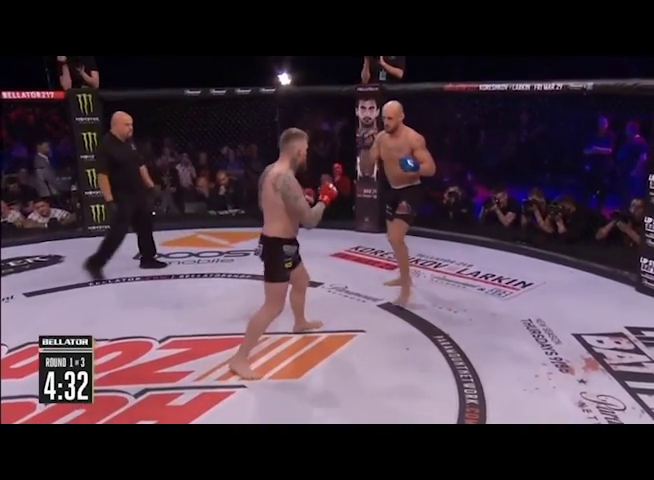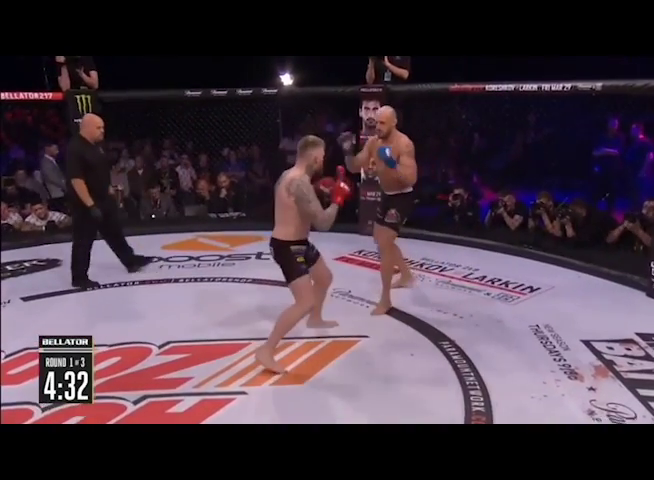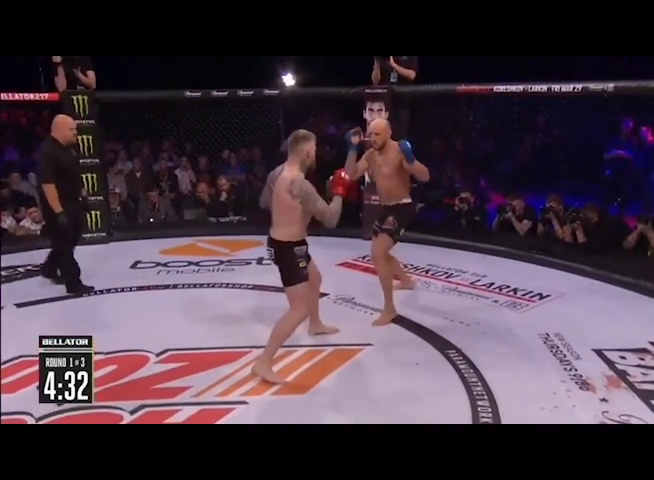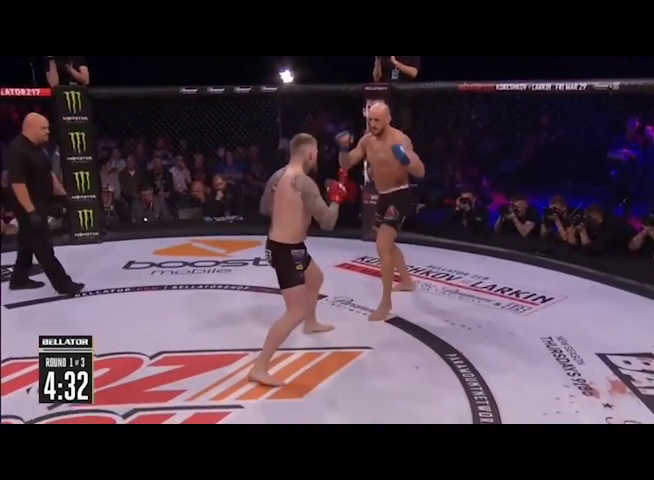
dt=0.3s
person 1, frame 1
left shoulder: (271, 171)
right shoulder: (285, 179)
right elbow: (310, 221)
left wrist: (301, 197)
right wrist: (324, 199)
left hip: (283, 242)
right hip: (278, 246)
left knee: (301, 282)
right knee: (273, 306)
left ankle: (300, 323)
right ankle: (239, 359)
person 1, frame 2
left shoulder: (291, 175)
right shoulder: (300, 184)
right elbow: (323, 223)
left wrist: (318, 190)
right wrist: (337, 200)
left hip: (297, 244)
right hip: (288, 248)
left knee: (325, 277)
right knee: (305, 302)
left ankle: (315, 319)
right ankle: (267, 350)
person 1, frame 3
left shoulder: (277, 173)
right shoulder: (300, 185)
left elbow: (264, 203)
right elbow: (330, 219)
right wrist: (339, 192)
left hip: (279, 242)
right hip: (288, 248)
left knee: (314, 281)
right knee: (299, 310)
left ankle: (315, 325)
right ankle: (263, 365)
person 1, frame 4
left shoulder: (278, 176)
right shoulder: (304, 182)
left elbow: (265, 209)
right elbow: (327, 222)
right wrist: (336, 199)
left hip: (281, 244)
right hip: (286, 251)
left knee: (316, 278)
right knee: (296, 312)
left ankle: (311, 323)
right ankle: (259, 368)
person 2, frame 1
left shoulder: (414, 139)
right shoulder: (381, 137)
left elbow: (431, 169)
right elbow: (367, 165)
left wrist: (416, 168)
left hip: (410, 191)
right hip: (393, 191)
left knee: (395, 239)
right knee: (393, 237)
left ankle: (406, 289)
right ankle: (404, 277)
person 2, frame 2
left shoulder: (404, 144)
right shoulder: (373, 142)
left elbow: (411, 178)
right elbow: (354, 167)
left wrist: (393, 165)
right wrist: (347, 152)
left hip: (402, 198)
right hip: (387, 196)
left knee: (383, 246)
right knee: (383, 240)
left ankle: (385, 299)
right ankle: (405, 276)
person 2, frame 3
left shoulder: (399, 152)
right shoulder: (370, 154)
left elbow: (425, 176)
right elbow: (350, 176)
left wrist: (411, 160)
right wrist: (352, 149)
left hip: (401, 209)
right hip: (386, 208)
left knee: (377, 254)
right knee: (381, 252)
left ankle: (389, 309)
right ankle: (406, 281)
person 2, frame 4
left shoulder: (400, 140)
right shoulder: (367, 140)
left elbow: (420, 172)
right elbow: (345, 165)
left wrist: (406, 161)
right wrist: (344, 149)
left hip: (400, 196)
right hip: (383, 197)
left knee: (382, 247)
right knee: (387, 244)
left ankle: (385, 304)
right ankle: (406, 281)
person 3, frame 1
left shoulder: (129, 143)
right shoulder: (106, 146)
left elbow: (140, 165)
right elbow: (102, 175)
left wrist: (151, 185)
right wrist: (109, 200)
left hip: (137, 193)
right hip: (120, 197)
left knee: (146, 226)
right knee: (118, 231)
left ankle: (148, 259)
right ankle: (95, 263)
person 3, frame 2
left shoulder: (96, 146)
right shoulder: (75, 149)
right elbow: (76, 180)
left wrist: (110, 191)
right wrist: (90, 205)
left hip: (103, 198)
right hip: (85, 203)
left knee: (114, 231)
right knee: (84, 239)
left ankle: (130, 260)
right ankle: (79, 277)
person 3, frame 3
left shoulder: (68, 148)
right shoulder: (47, 151)
right elbow: (47, 184)
left wrist: (82, 195)
right wrist: (59, 212)
left hip: (72, 203)
right hip: (57, 207)
left knee: (71, 239)
right knee: (65, 243)
left ankle: (49, 267)
right ankle: (73, 283)
person 3, frame 4
left shoulder: (39, 148)
right shoulder: (17, 150)
left elbow: (48, 173)
right elbow: (17, 184)
left wrist: (62, 193)
right wrist: (31, 211)
left hip: (41, 202)
right hip: (29, 206)
left knee: (29, 241)
right knee: (43, 244)
left ankle: (19, 278)
right ankle: (62, 283)
